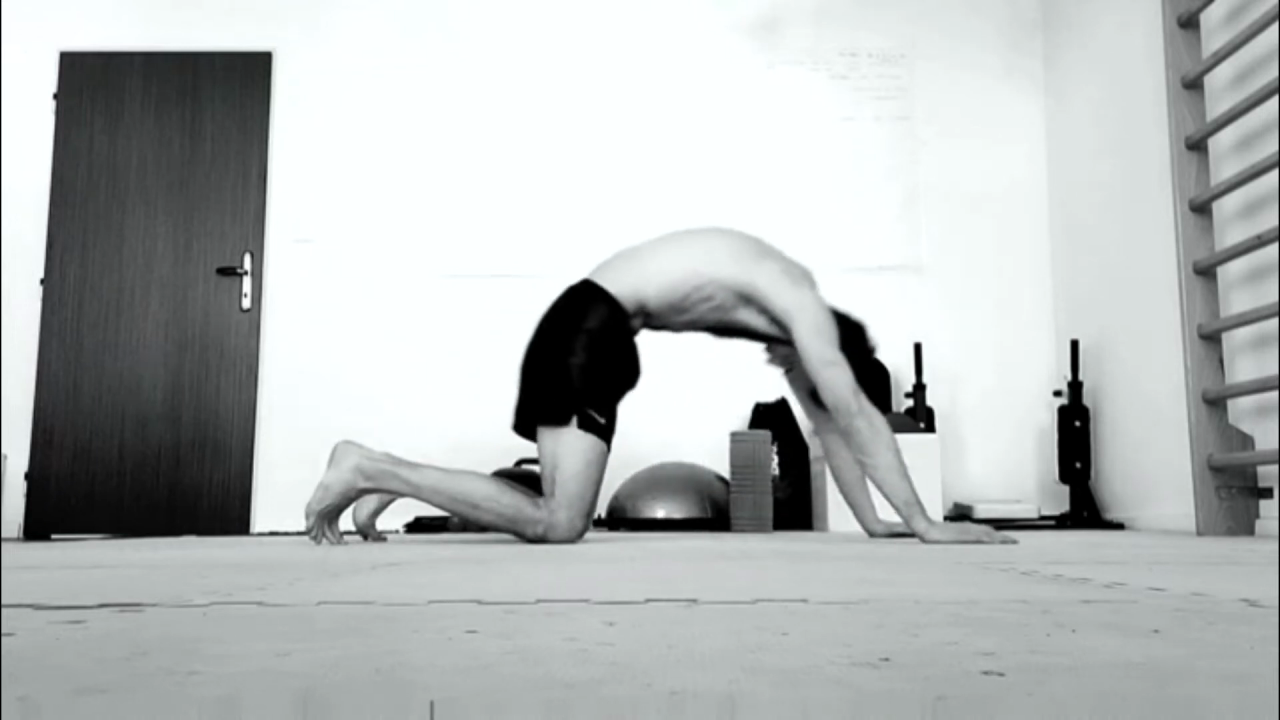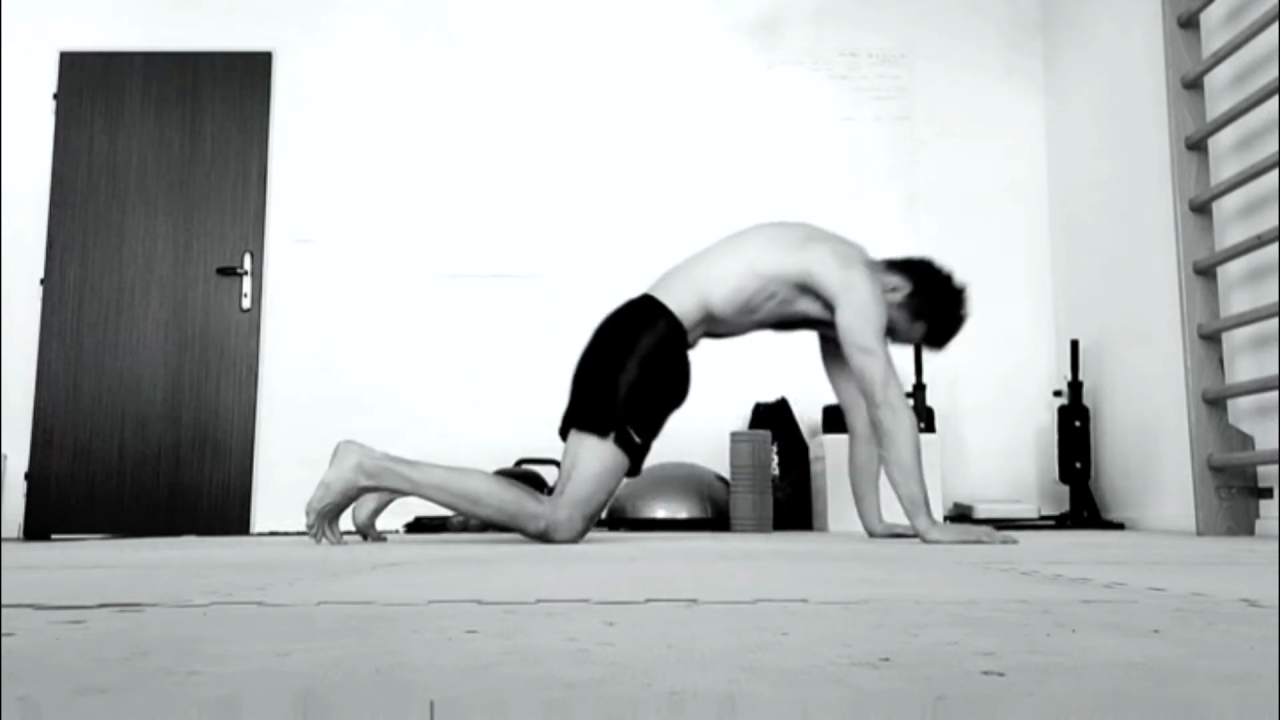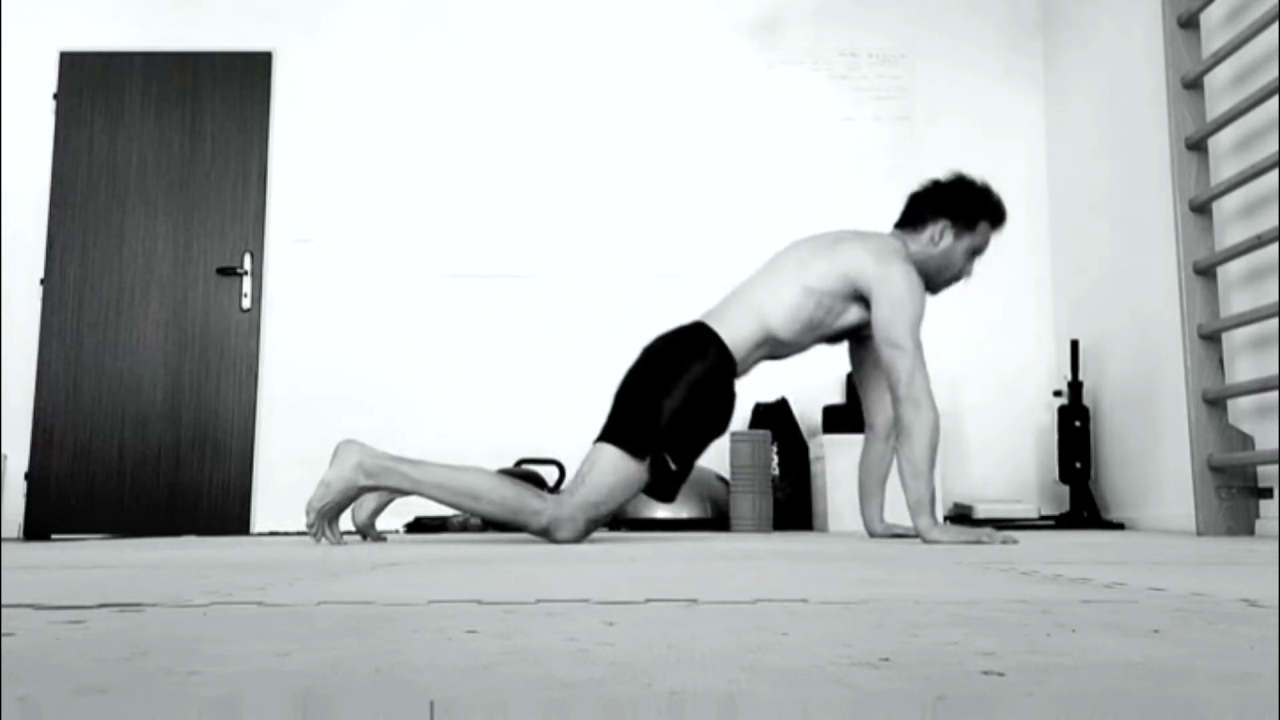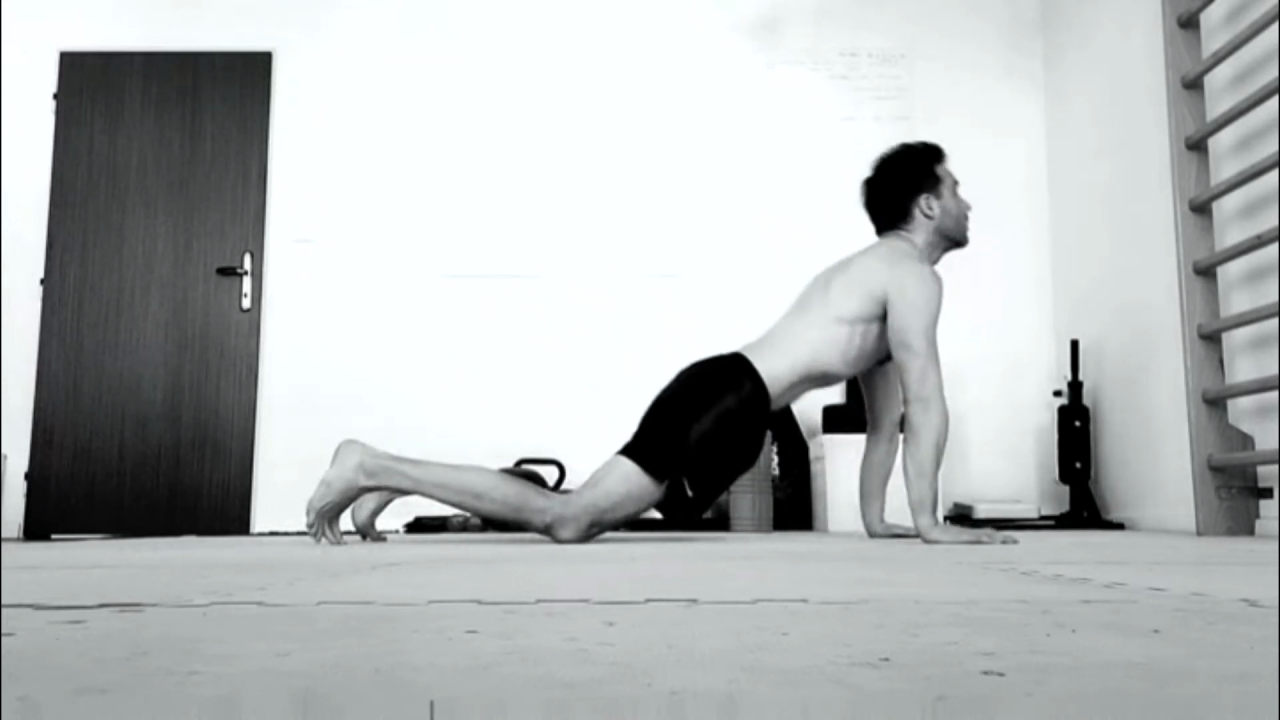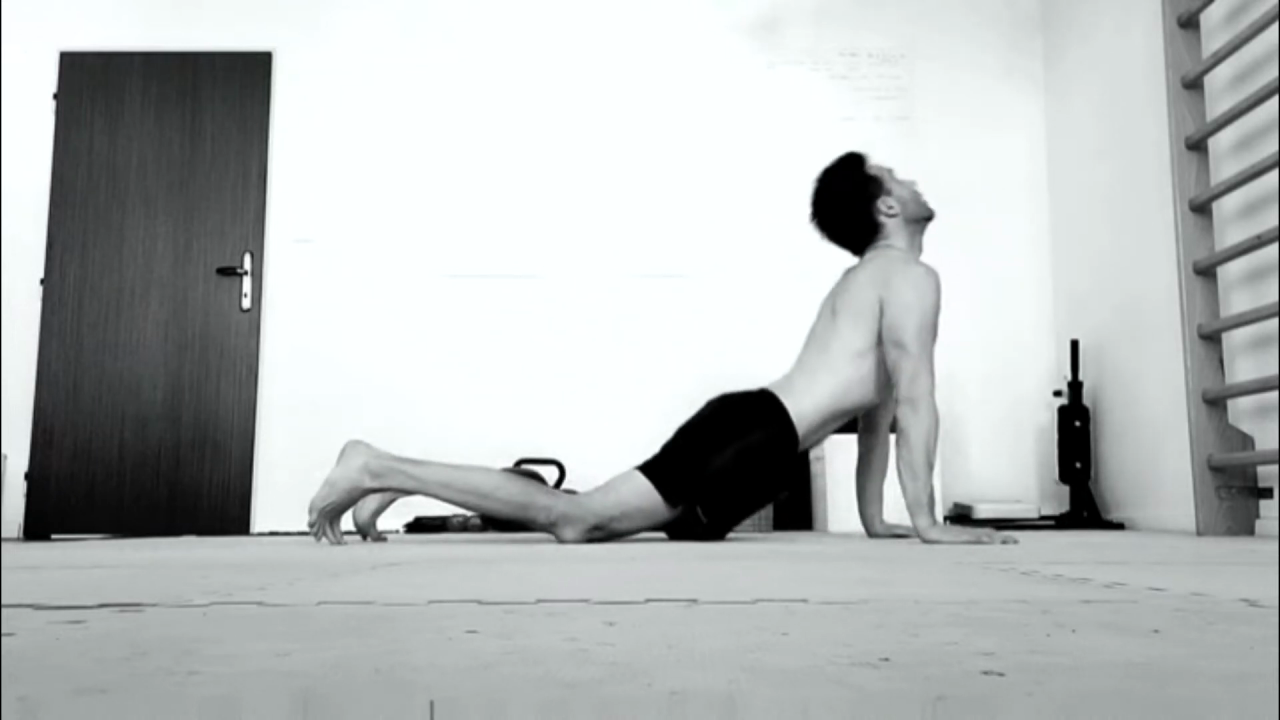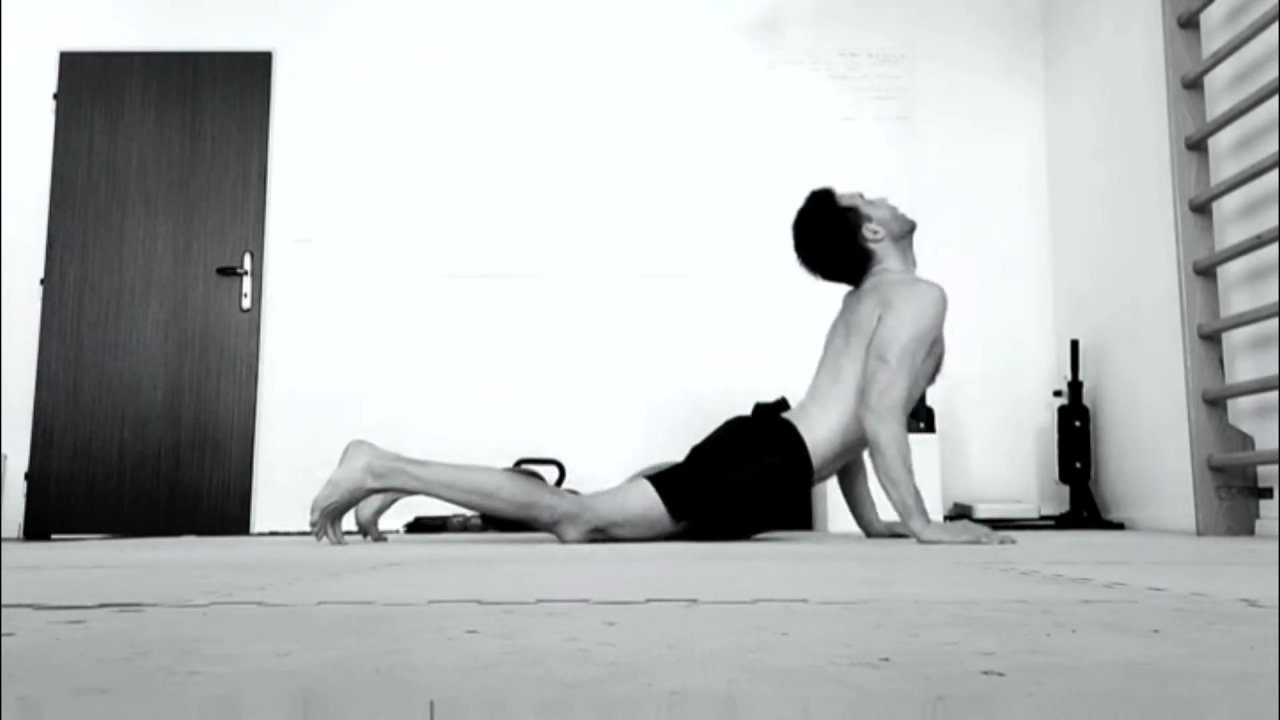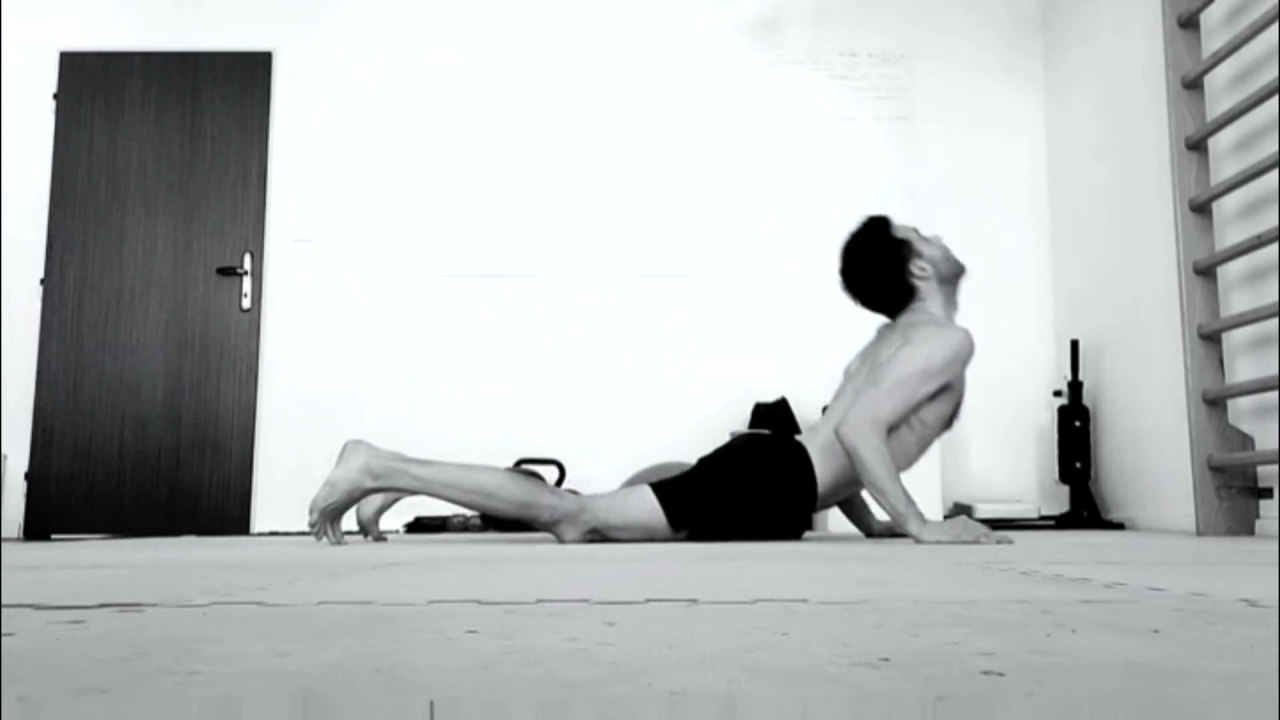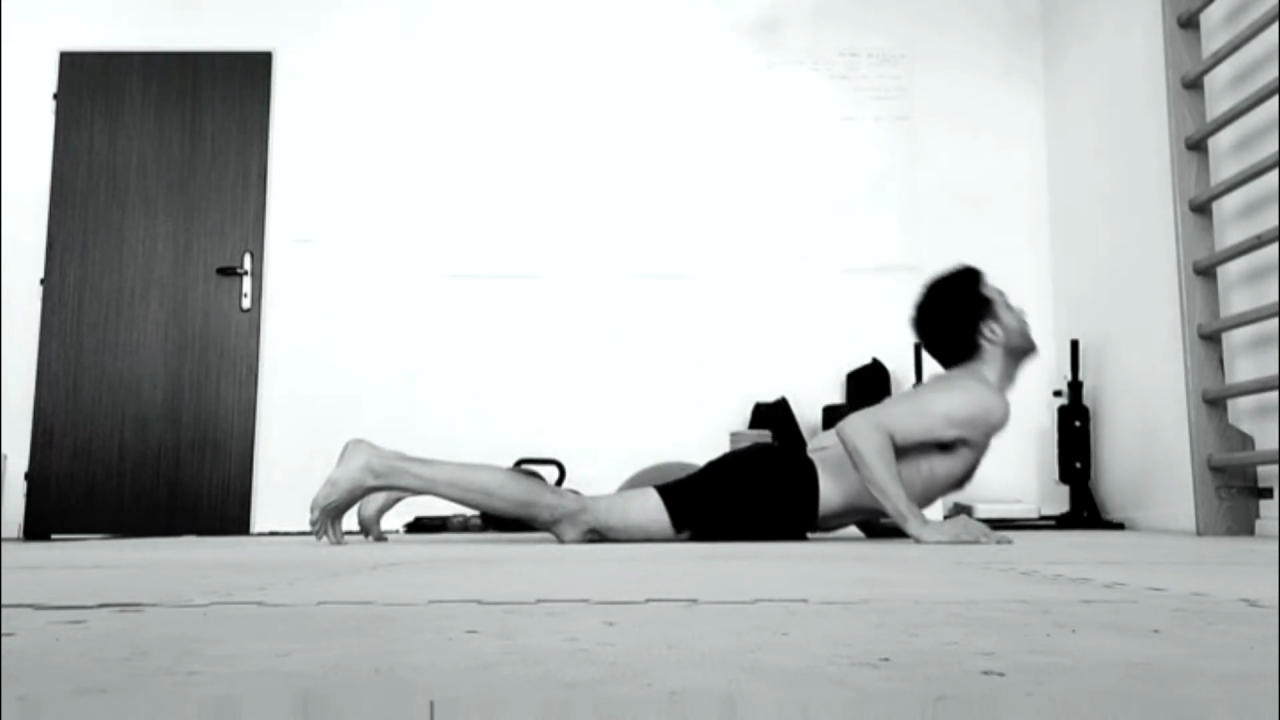
dt=0.3s
person 1, frame 1
left shoulder: (789, 302)
right shoulder: (800, 301)
left elbow: (828, 424)
right elbow: (855, 415)
left wrist: (872, 523)
right wrist: (921, 523)
left hip: (591, 329)
right hip: (590, 329)
left knee: (554, 509)
right knee: (558, 525)
left ankle: (380, 476)
right ankle: (370, 471)
person 1, frame 2
left shoulder: (833, 292)
right shoulder: (853, 279)
left elbow: (859, 413)
right elbow: (889, 407)
left wrist: (874, 522)
right wrist: (924, 522)
left hip: (647, 343)
right hip: (646, 341)
left knee: (564, 511)
right knee: (559, 522)
left ankle: (384, 476)
right ankle: (371, 470)
person 1, frame 3
left shoulder: (866, 276)
right shoulder: (895, 272)
left elbow: (879, 413)
right elbow: (913, 403)
left wrist: (874, 519)
right wrist: (926, 522)
left hip: (685, 369)
right hip: (692, 371)
left knee: (566, 509)
right knee: (563, 519)
left ankle: (381, 474)
right ankle: (372, 469)
person 1, frame 4
left shoulder: (878, 267)
right shoulder: (913, 274)
left elbow: (884, 410)
right elbow: (926, 403)
left wrist: (875, 519)
right wrist: (928, 523)
left hip: (722, 395)
right hip: (730, 401)
left knee: (569, 510)
right knee: (566, 520)
left ankle: (381, 473)
right ankle: (374, 470)
person 1, frame 5
left shoulder: (867, 277)
right shoulder: (910, 276)
left elbow: (874, 406)
right elbow: (915, 403)
left wrist: (874, 519)
right wrist: (926, 522)
left hip: (743, 424)
right hip: (757, 437)
left knee: (569, 510)
right knee: (573, 519)
left ankle: (387, 476)
right ankle: (380, 470)
person 1, frame 6
left shoulder: (863, 301)
right shoulder: (919, 297)
left elbow: (846, 418)
right elbow: (881, 414)
left wrist: (870, 520)
right wrist: (919, 522)
left hip: (760, 448)
right hip: (766, 464)
left knee: (576, 510)
right knee: (575, 518)
left ankle: (389, 475)
right ankle: (382, 471)
person 1, frame 7
left shoulder: (893, 337)
right shoulder: (947, 338)
right elbow: (859, 429)
left wrist: (872, 521)
right wrist: (917, 524)
left hip: (769, 463)
right hip: (772, 482)
left knee: (571, 511)
right knee: (575, 519)
left ankle: (390, 476)
right ankle: (382, 468)
person 1, frame 8
left shoulder: (948, 391)
right shoulder: (984, 403)
right elbow: (859, 430)
left wrist: (889, 519)
right wrist: (916, 526)
left hip: (767, 478)
right hip: (765, 491)
left knee: (577, 515)
right knee: (575, 521)
left ankle: (393, 479)
right ankle: (381, 470)
